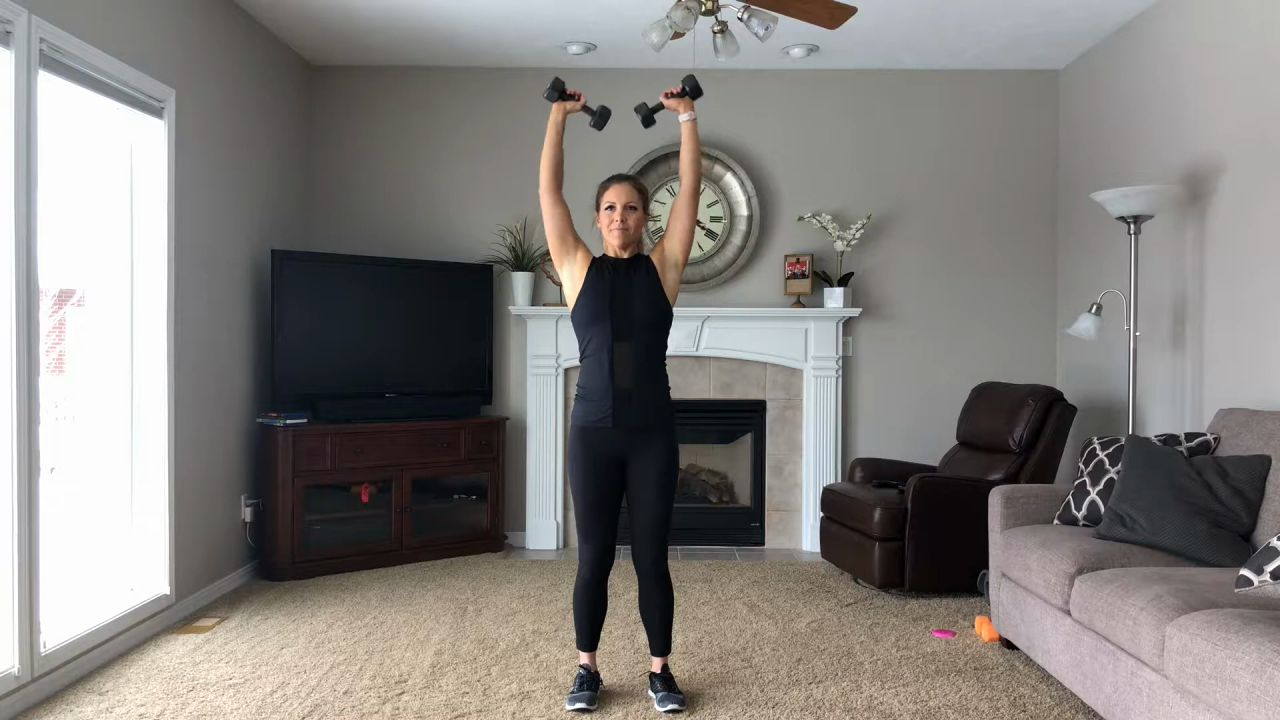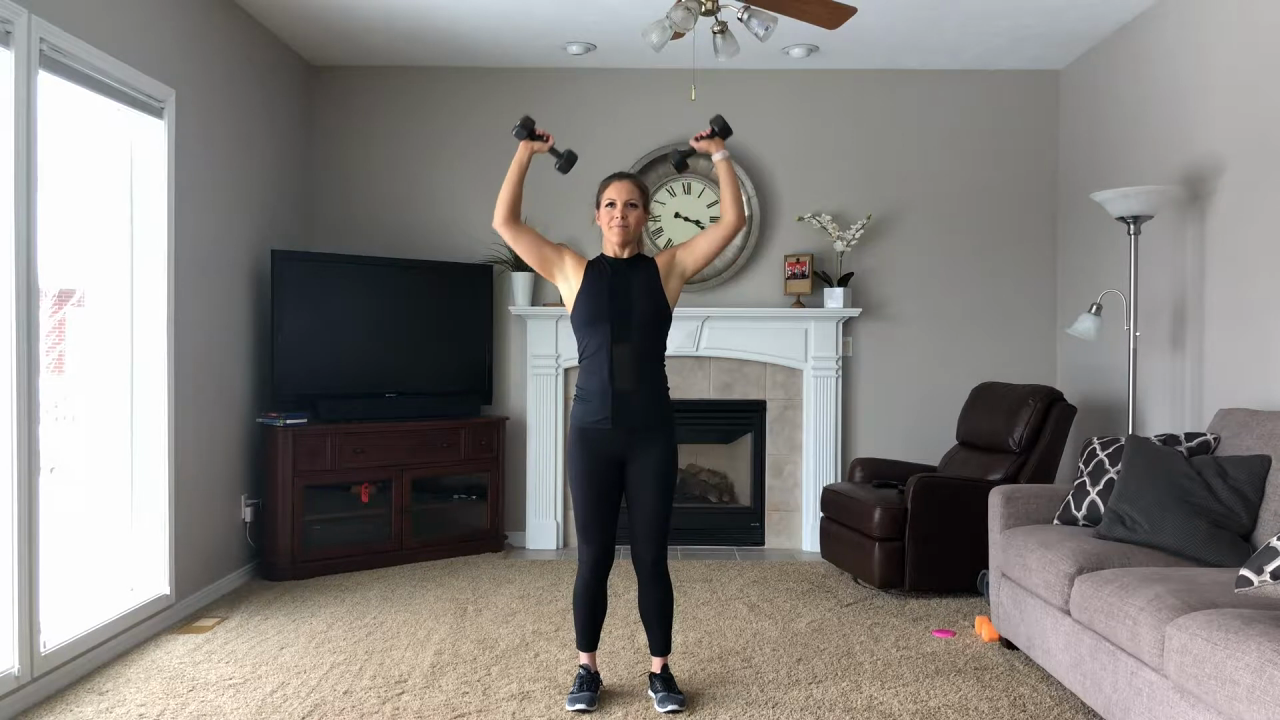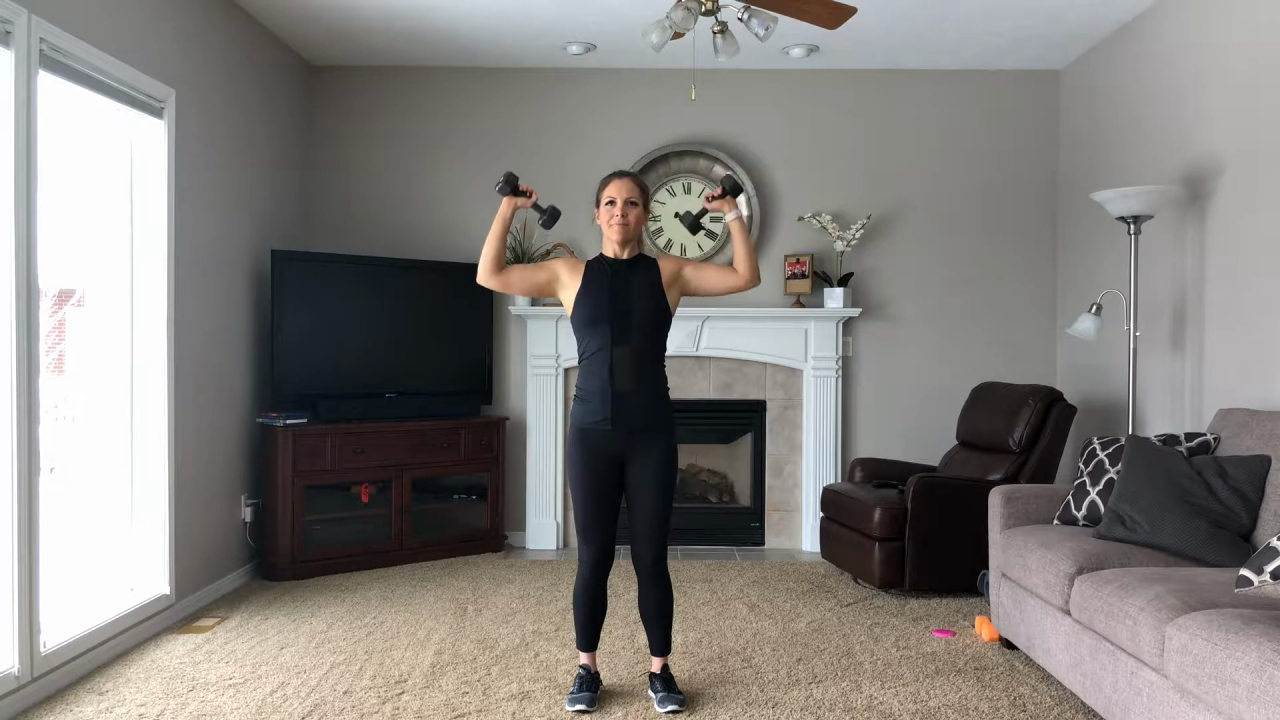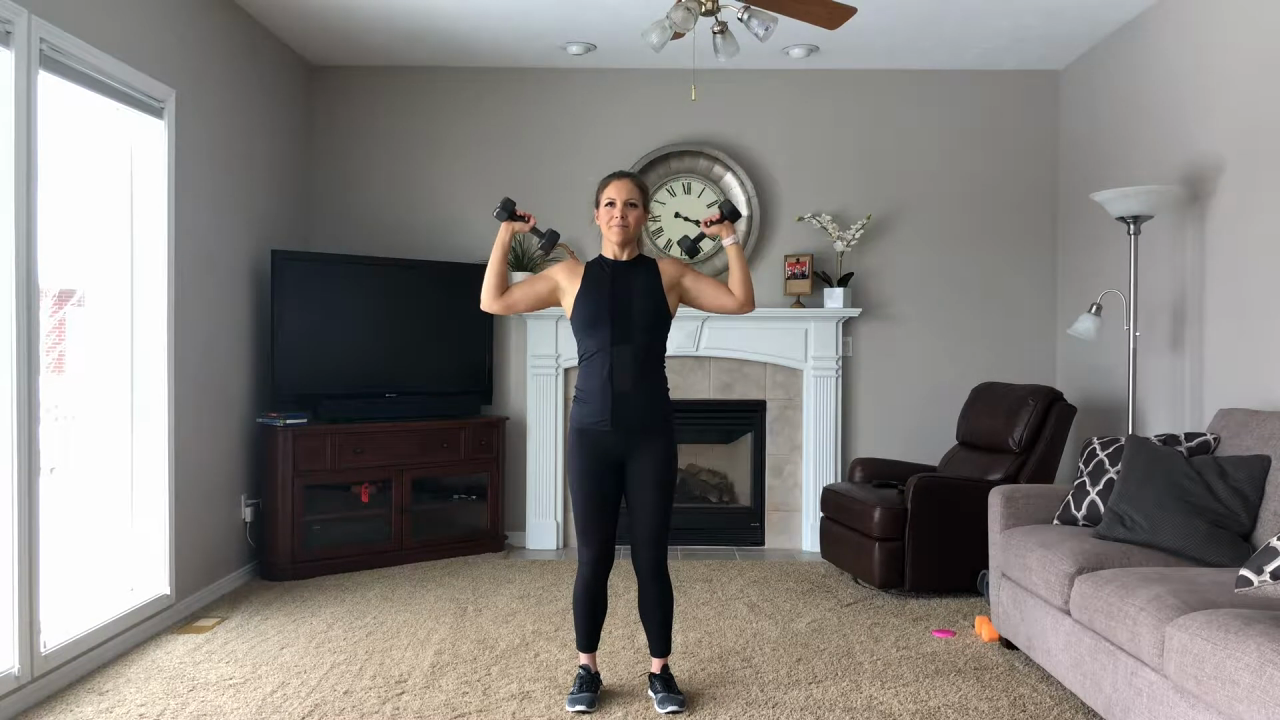
dt=0.4s
person 1, frame 1
left shoulder: (662, 267)
right shoulder: (577, 267)
left elbow: (690, 187)
right elbow: (548, 186)
left wrist: (685, 117)
right wrist: (559, 115)
left hip: (652, 435)
right hip: (593, 433)
left knee: (651, 558)
right knee: (593, 558)
right ankle: (586, 669)
person 1, frame 2
left shoulder: (666, 268)
right shoulder: (573, 270)
left elbow: (732, 220)
right elbow: (505, 221)
left wrist: (718, 155)
right wrist: (525, 152)
left hip: (651, 434)
right hip: (592, 433)
left knee: (651, 558)
right knee: (593, 558)
left ankle: (660, 670)
right ankle: (587, 669)
person 1, frame 3
left shoulder: (668, 272)
right shoulder: (570, 273)
left elbow: (746, 275)
right elbow: (490, 274)
left wrist: (730, 211)
right wrist: (507, 207)
left hip: (651, 433)
right hip: (591, 432)
left knee: (651, 558)
right knee: (593, 558)
left ankle: (660, 670)
right ankle: (587, 669)
person 1, frame 4
left shoulder: (668, 273)
right shoulder: (569, 274)
left elbow: (741, 301)
right elbow: (492, 302)
left wrist: (729, 238)
right wrist: (505, 234)
left hip: (651, 434)
right hip: (591, 433)
left knee: (651, 559)
right knee: (593, 559)
left ankle: (660, 670)
right ankle: (587, 669)
